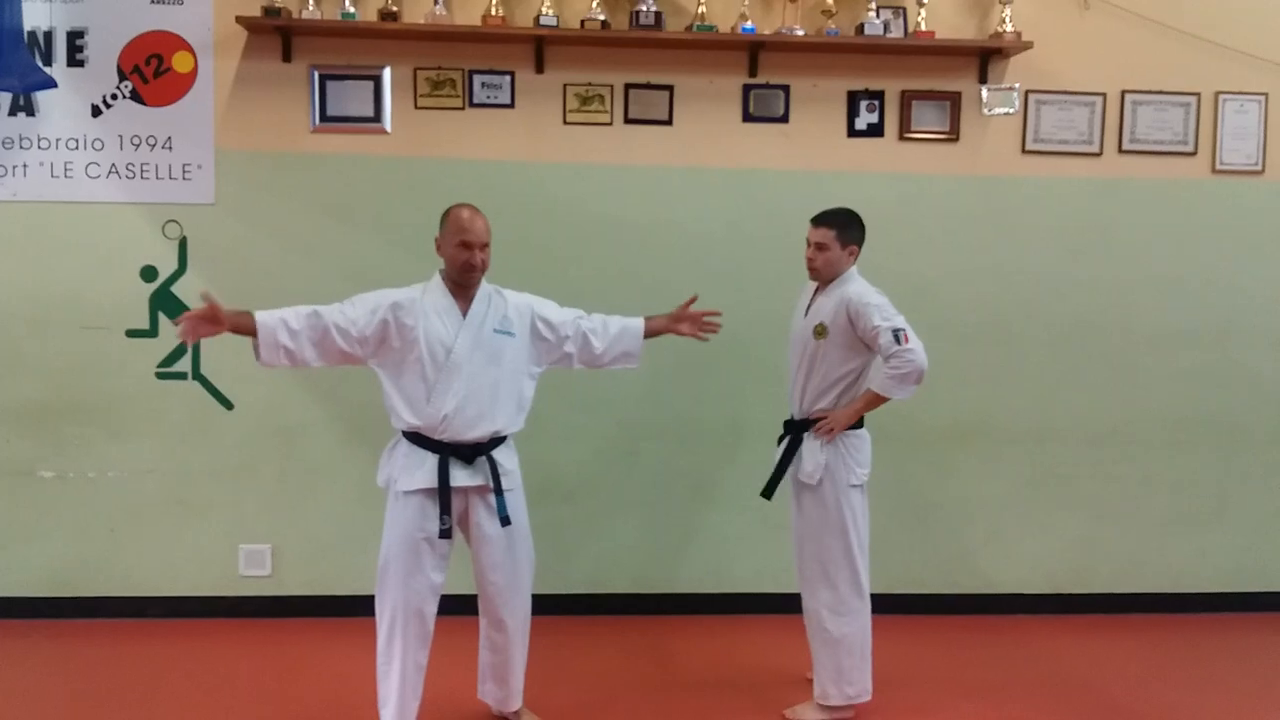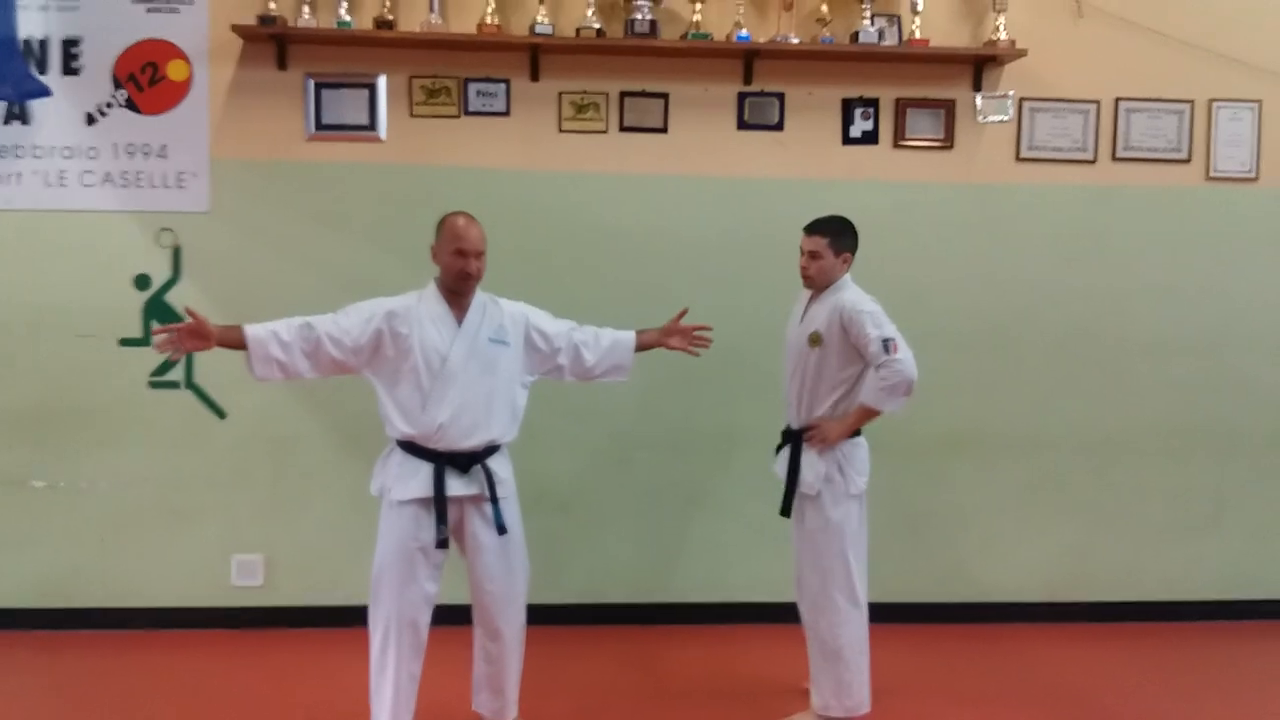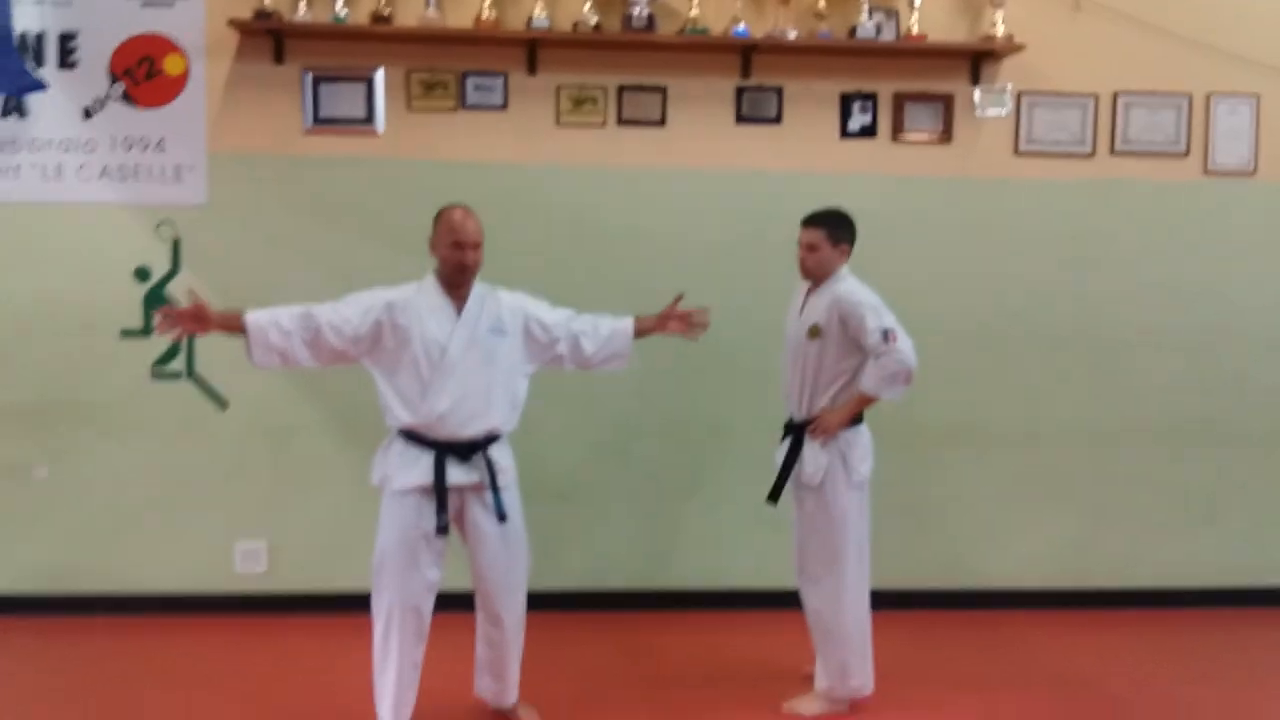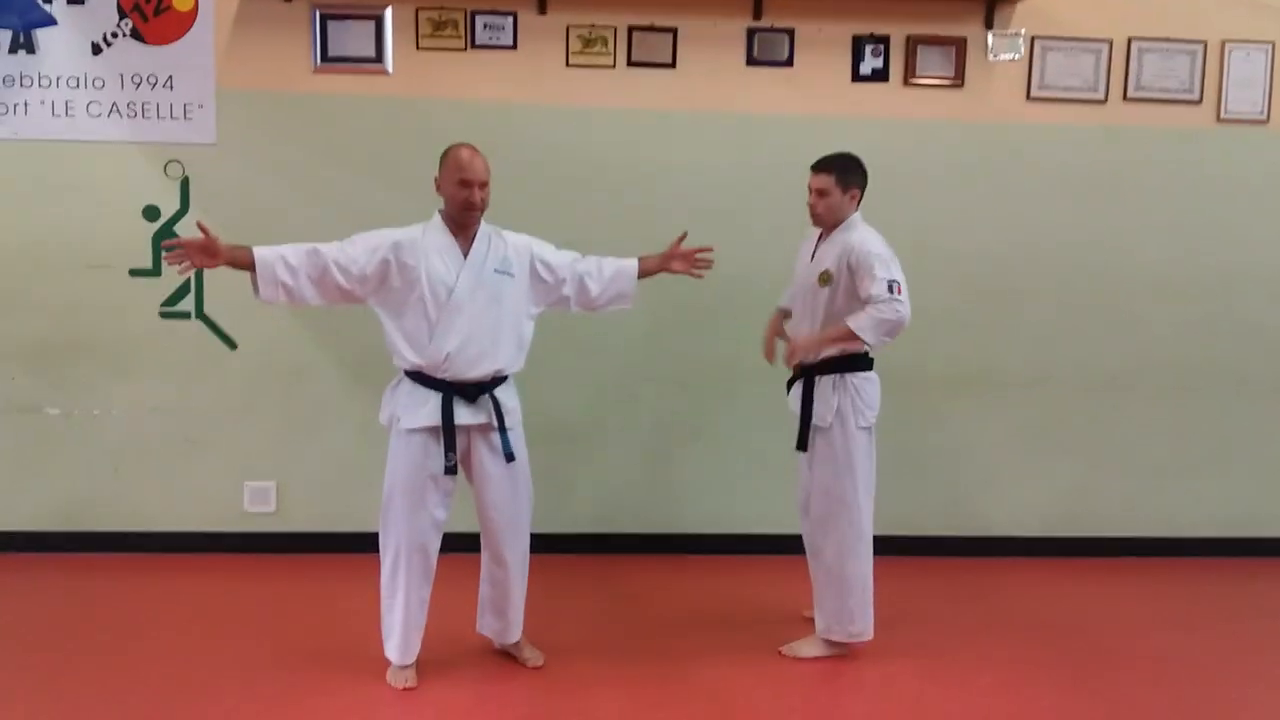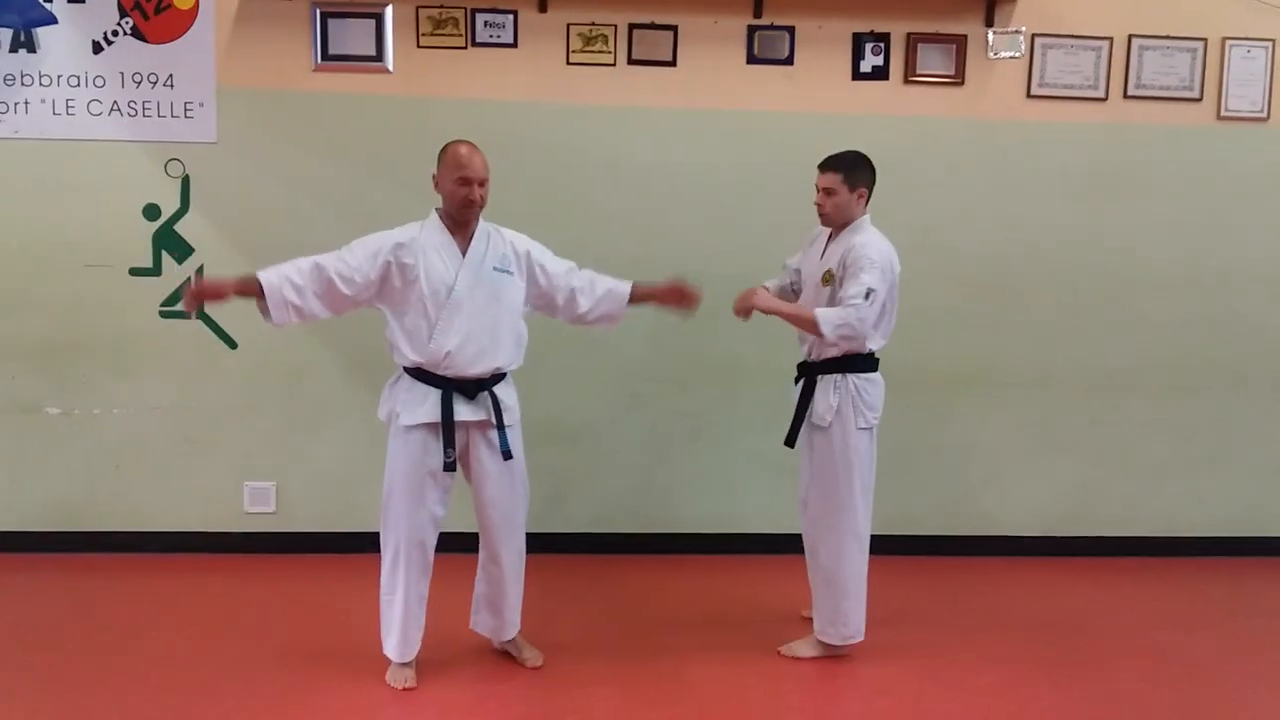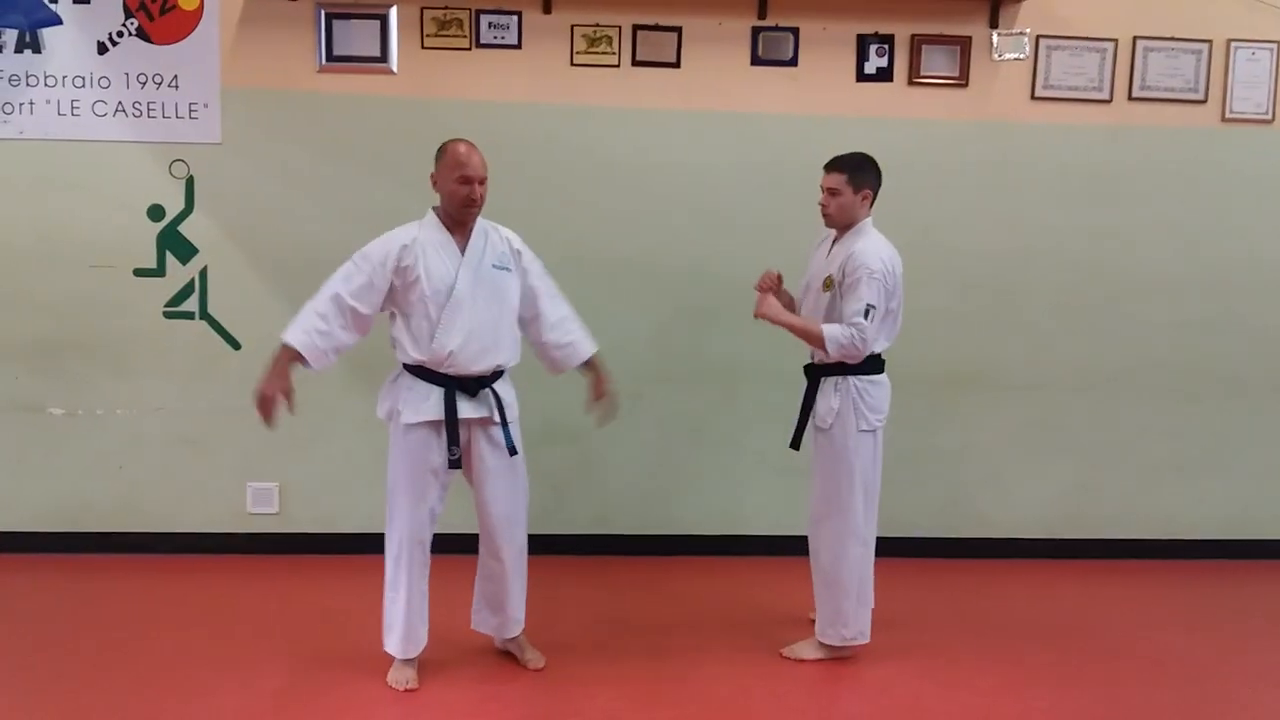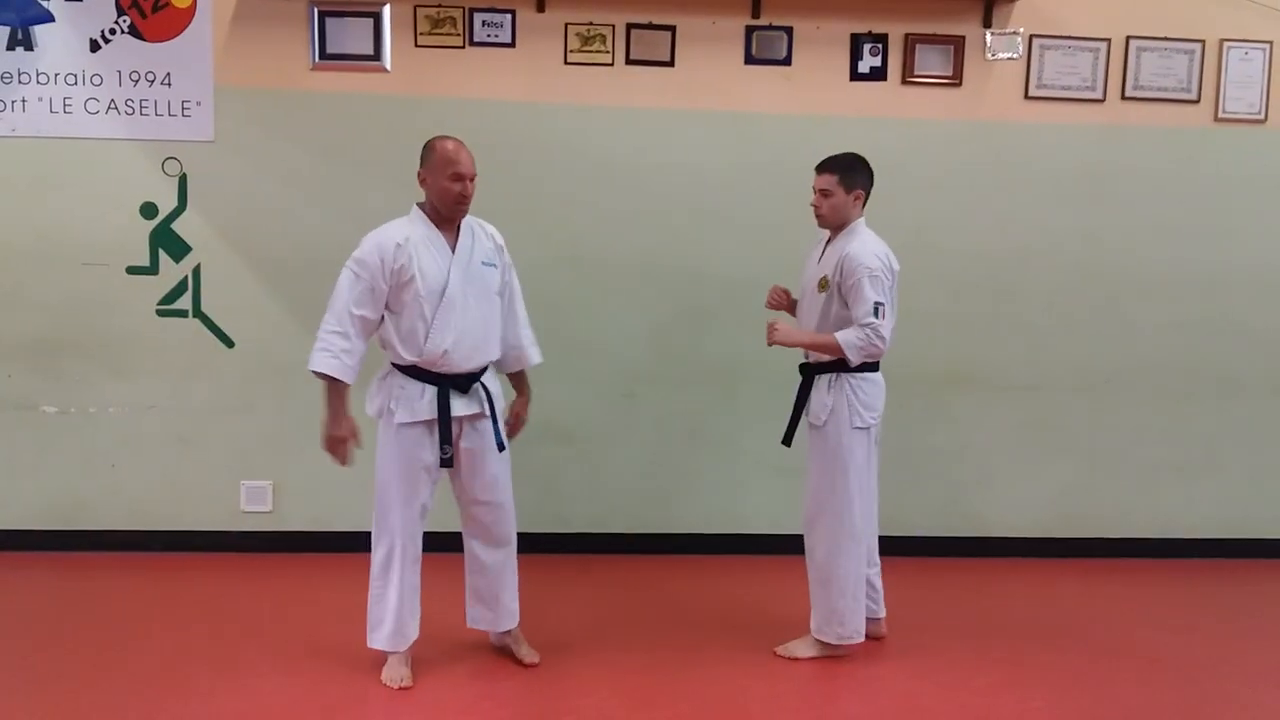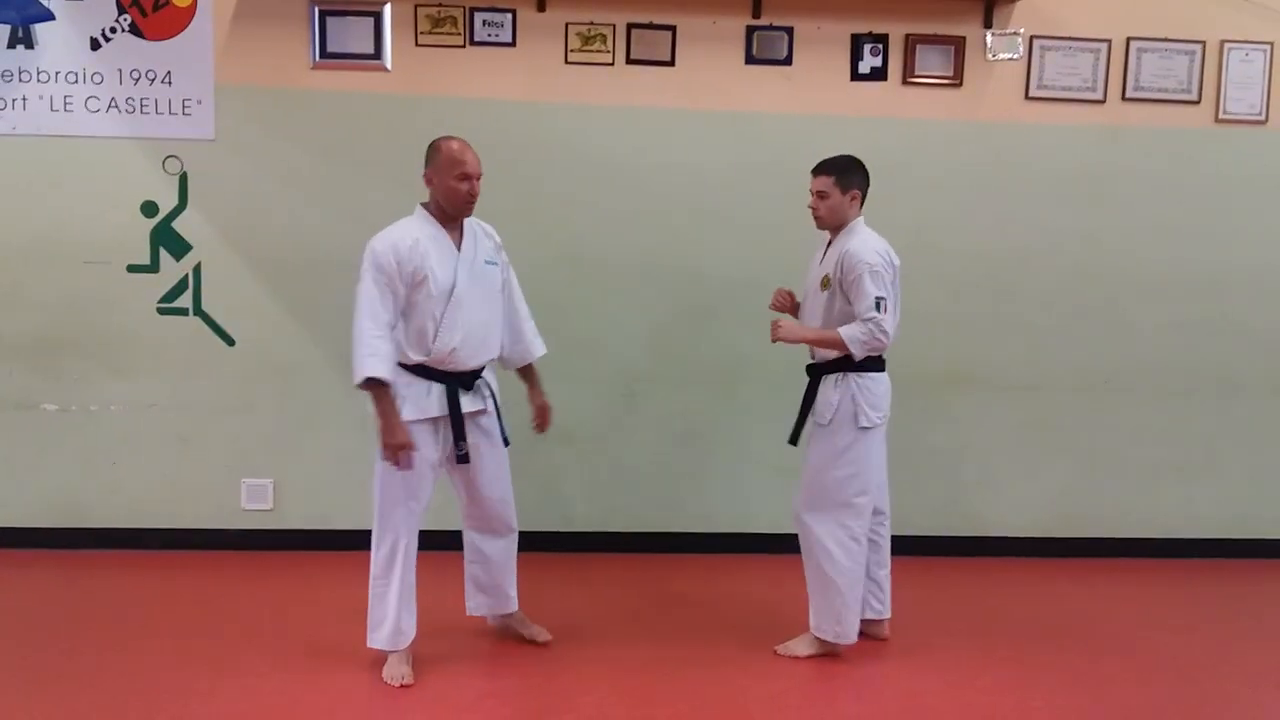
dt=0.2s
person 1, frame 1
left shoulder: (523, 312)
right shoulder: (396, 309)
left elbow: (592, 333)
right elbow: (316, 327)
left wrist: (667, 323)
right wrist: (229, 321)
left hip: (493, 471)
right hip: (422, 471)
left knee: (508, 593)
right knee: (406, 596)
person 1, frame 2
left shoulder: (516, 321)
right shoulder: (391, 318)
left elbow: (584, 345)
right elbow: (310, 338)
left wrist: (657, 338)
right wrist: (218, 335)
left hip: (487, 479)
right hip: (416, 480)
left knee: (503, 602)
right knee: (400, 606)
person 1, frame 3
left shoulder: (515, 312)
right shoulder: (390, 309)
left elbow: (583, 334)
right elbow: (310, 326)
left wrist: (657, 323)
right wrist: (217, 321)
left hip: (487, 467)
right hip: (418, 469)
left knee: (504, 586)
right knee: (403, 592)
person 1, frame 4
left shoulder: (521, 253)
right shoulder: (397, 250)
left elbow: (587, 275)
right elbow: (317, 265)
left wrist: (661, 263)
right wrist: (225, 256)
left hip: (493, 409)
right hip: (424, 410)
left knee: (509, 527)
right knee: (410, 532)
left ankle: (507, 632)
right ankle: (402, 653)
person 1, frame 5
left shoulder: (515, 250)
right shoulder: (398, 248)
left elbow: (577, 287)
right elbow: (321, 277)
left wrist: (653, 292)
right wrist: (233, 286)
left hip: (492, 405)
right hip: (423, 406)
left knee: (505, 526)
right knee: (409, 529)
left ankle: (504, 630)
right ankle: (401, 650)
person 1, frame 6
left shoulder: (508, 246)
right shoulder: (400, 248)
left elbow: (546, 313)
right elbow: (337, 306)
left wrist: (594, 370)
right wrist: (280, 367)
left hip: (492, 402)
right hip: (424, 403)
left knee: (505, 525)
right knee: (411, 527)
left ankle: (507, 630)
right ankle: (404, 650)
person 1, frame 7
left shoulder: (489, 240)
right shoulder: (387, 245)
left elbow: (512, 319)
right elbow: (345, 326)
left wrist: (522, 393)
right wrist: (337, 411)
left hip: (478, 398)
right hip: (413, 401)
left knee: (494, 517)
right knee: (399, 524)
left ankle: (503, 626)
right ankle: (396, 645)
person 1, frame 8
left shoulder: (487, 240)
right shoulder: (394, 245)
left elbow: (512, 317)
right elbow: (374, 333)
left wrist: (536, 388)
right wrist: (388, 417)
left hip: (477, 396)
right hip: (418, 398)
left knee: (494, 510)
right knee: (398, 521)
left ankle: (502, 609)
right ankle: (395, 643)
person 2, frame 1
left shoulder: (859, 300)
right shoulder: (813, 292)
left elbow: (910, 360)
left wrist: (853, 410)
right wrist: (803, 426)
left hip: (834, 447)
right hip: (808, 444)
left knee: (835, 570)
right knee: (820, 565)
right ankle: (840, 668)
person 2, frame 2
left shoulder: (854, 308)
right shoulder: (809, 302)
left elbow: (900, 371)
left wrist: (844, 425)
left hip: (832, 457)
right hip: (806, 453)
left knee: (832, 580)
right knee: (817, 576)
right ankle: (837, 679)
person 2, frame 3
left shoulder: (852, 299)
right shoulder: (806, 293)
left elbow: (899, 359)
left wrist: (845, 412)
left hip: (836, 447)
right hip: (807, 442)
left knee: (836, 566)
right knee: (817, 563)
right ankle: (839, 664)
person 2, frame 4
left shoulder: (863, 247)
right shoulder: (817, 240)
left elbow: (892, 312)
left wrist: (819, 339)
right wrist: (776, 323)
left hip: (844, 388)
right hip: (815, 386)
left knee: (840, 509)
right knee: (818, 506)
left ankle: (841, 629)
right ankle: (840, 607)
person 2, frame 5
left shoulder: (870, 251)
right shoulder: (821, 240)
left elbow: (850, 322)
right elbow: (789, 282)
left wrist: (775, 307)
right wrist: (759, 295)
left hip: (848, 389)
right hip: (821, 385)
left knee: (837, 510)
right knee: (820, 504)
left ankle: (836, 631)
right ankle: (838, 604)
person 2, frame 6
left shoulder: (870, 256)
right shoulder: (831, 244)
left elbow: (853, 340)
right elbow: (814, 311)
left wrist: (780, 317)
right wrist: (778, 296)
left hip: (852, 392)
right hip: (833, 389)
left knee: (841, 513)
right knee: (841, 508)
left ankle: (839, 633)
right ankle: (849, 607)
person 2, frame 7
left shoulder: (864, 256)
right shoulder: (828, 246)
left elbow: (871, 340)
left wrist: (797, 337)
right wrist: (791, 306)
left hip: (847, 391)
right hip: (832, 389)
left knee: (836, 513)
right knee: (851, 509)
left ankle: (836, 632)
right ankle: (866, 612)
person 2, frame 8
left shoulder: (864, 253)
right shoulder: (834, 247)
left elbow: (875, 333)
left wrist: (801, 333)
right wrist: (797, 310)
left hip: (852, 391)
right hip: (844, 389)
left knee: (824, 509)
right knee: (863, 506)
left ankle: (832, 628)
right ankle: (871, 614)
